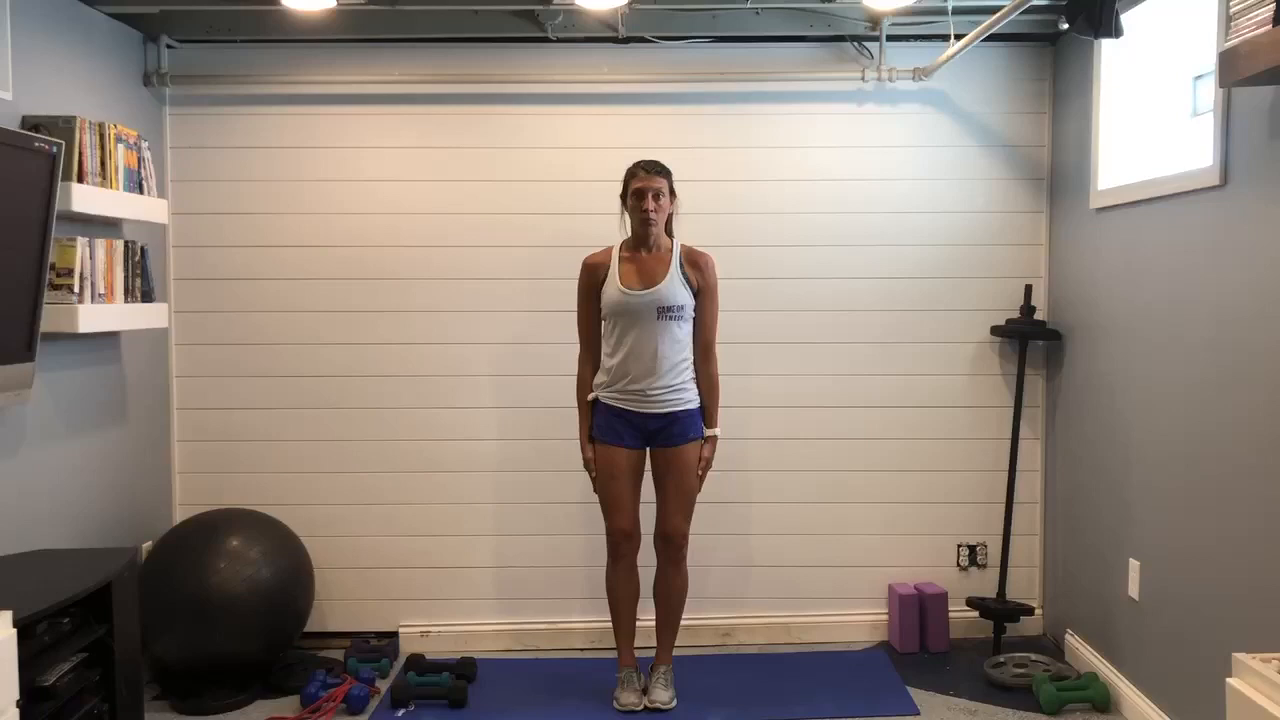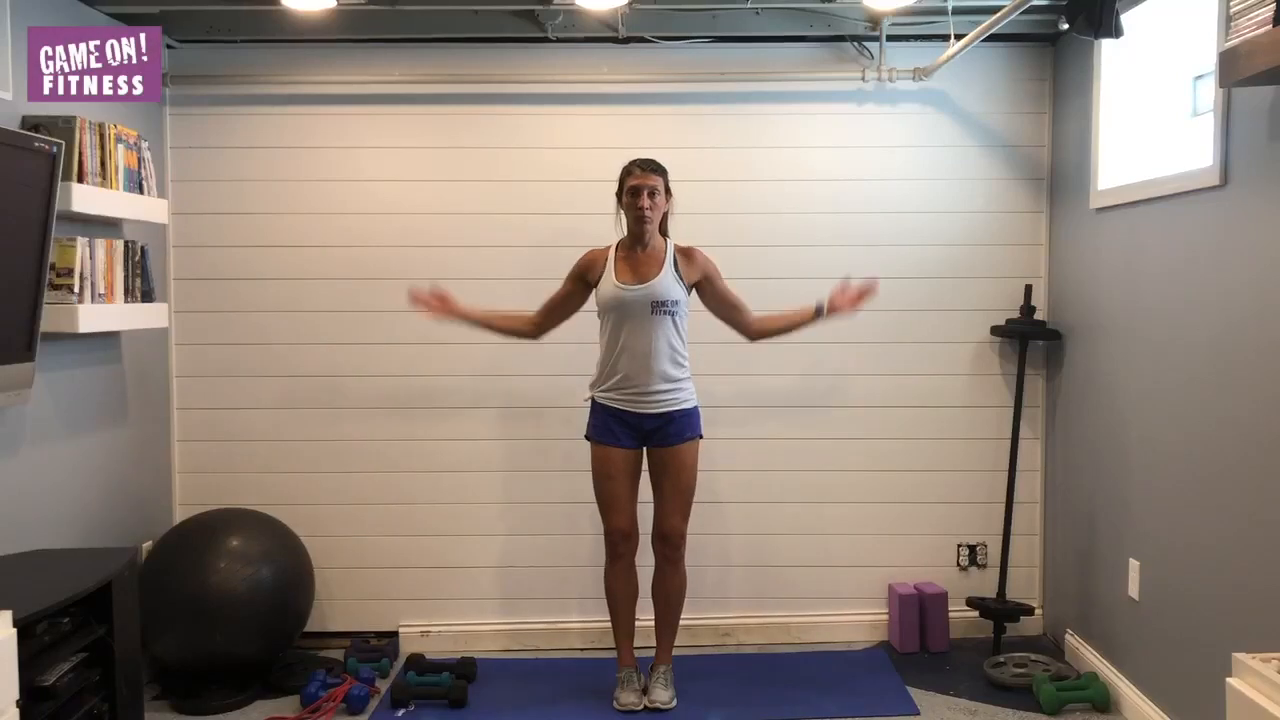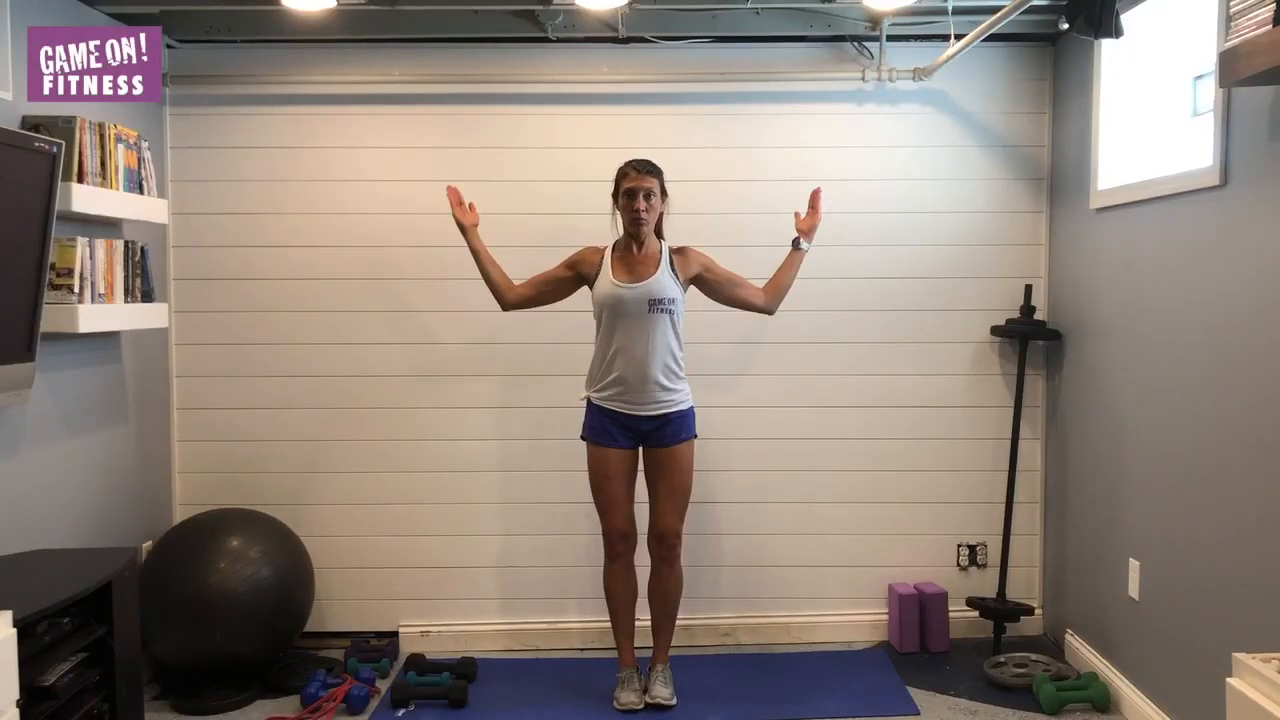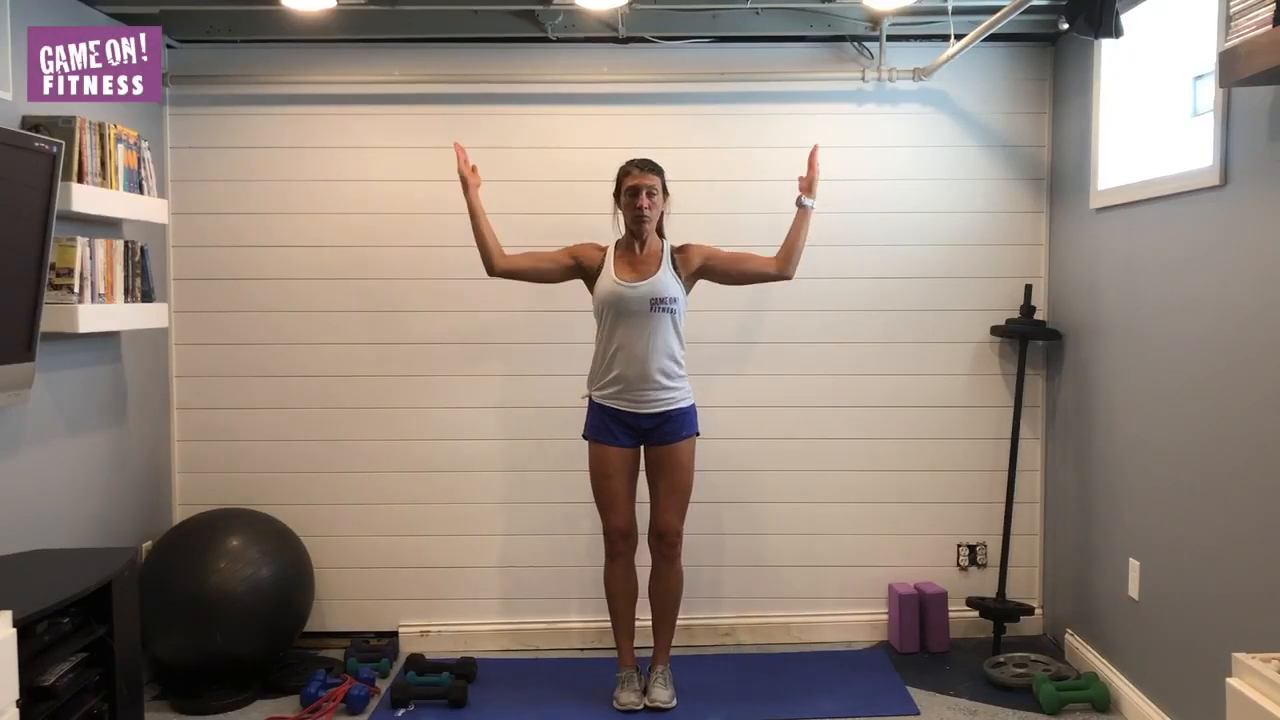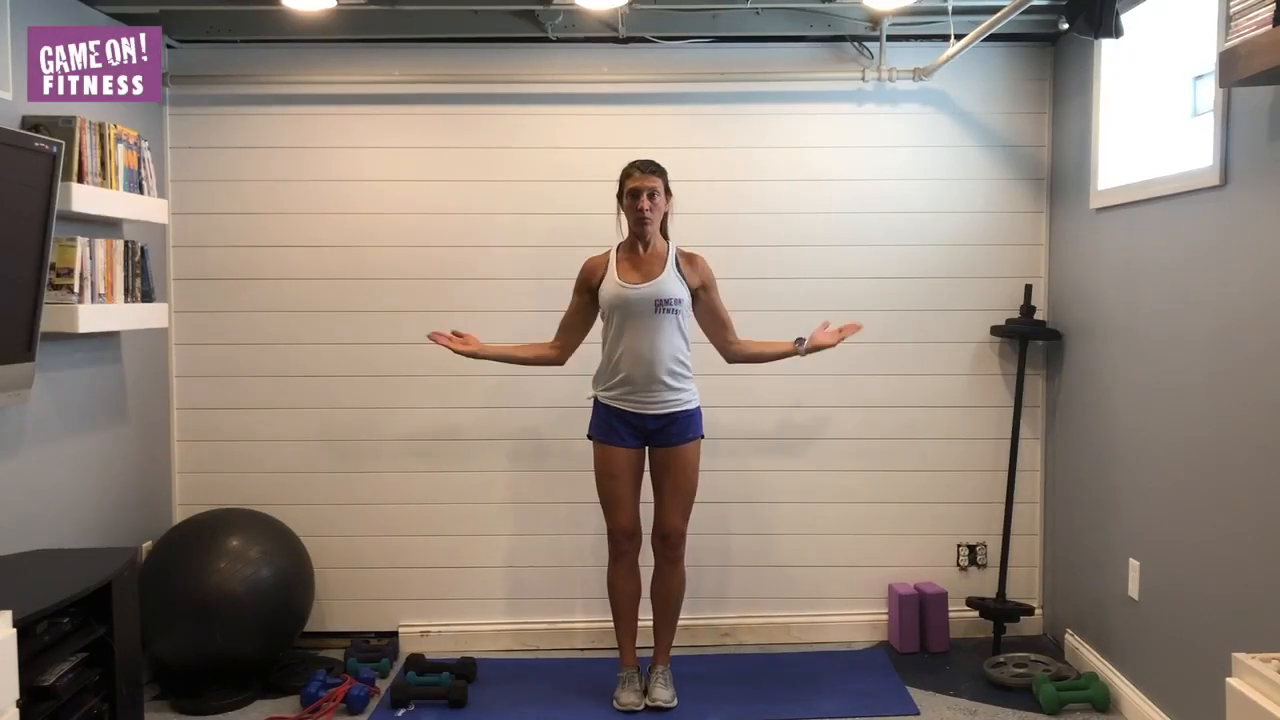
dt=0.5s
person 1, frame 1
left shoulder: (697, 264)
right shoulder: (598, 267)
left elbow: (705, 354)
right elbow: (589, 355)
left wrist: (711, 430)
right wrist: (584, 431)
left hip: (678, 416)
right hip: (616, 416)
left knee: (672, 542)
right knee: (622, 541)
left ankle: (663, 667)
right ankle: (627, 668)
person 1, frame 2
left shoulder: (691, 262)
right shoulder: (595, 263)
left elbow: (750, 325)
right elbow: (537, 324)
left wrist: (821, 310)
right wrist: (463, 313)
left hip: (675, 414)
right hip: (613, 414)
left knee: (670, 541)
right knee: (620, 540)
left ankle: (663, 666)
right ankle: (626, 667)
person 1, frame 3
left shoulder: (686, 261)
right shoulder: (591, 261)
left elbow: (766, 300)
right elbow: (511, 296)
left wrist: (801, 242)
right wrist: (471, 235)
left hip: (670, 415)
right hip: (610, 416)
left knee: (667, 541)
right knee: (618, 541)
left ankle: (661, 666)
right ankle: (627, 668)
person 1, frame 4
left shoulder: (687, 259)
right shoulder: (591, 259)
left elbow: (780, 267)
right elbow: (499, 264)
left wrist: (805, 203)
right wrist: (472, 195)
left hip: (671, 414)
right hip: (611, 415)
left knee: (667, 540)
right knee: (619, 541)
left ankle: (661, 667)
right ankle: (627, 668)
person 1, frame 5
left shoulder: (691, 267)
right shoulder: (598, 268)
left elbow: (731, 348)
right elbow: (557, 351)
left wrist: (803, 343)
right wrist: (484, 350)
left hip: (677, 415)
right hip: (616, 415)
left knee: (670, 540)
right knee: (622, 540)
left ankle: (661, 667)
right ankle: (627, 668)
